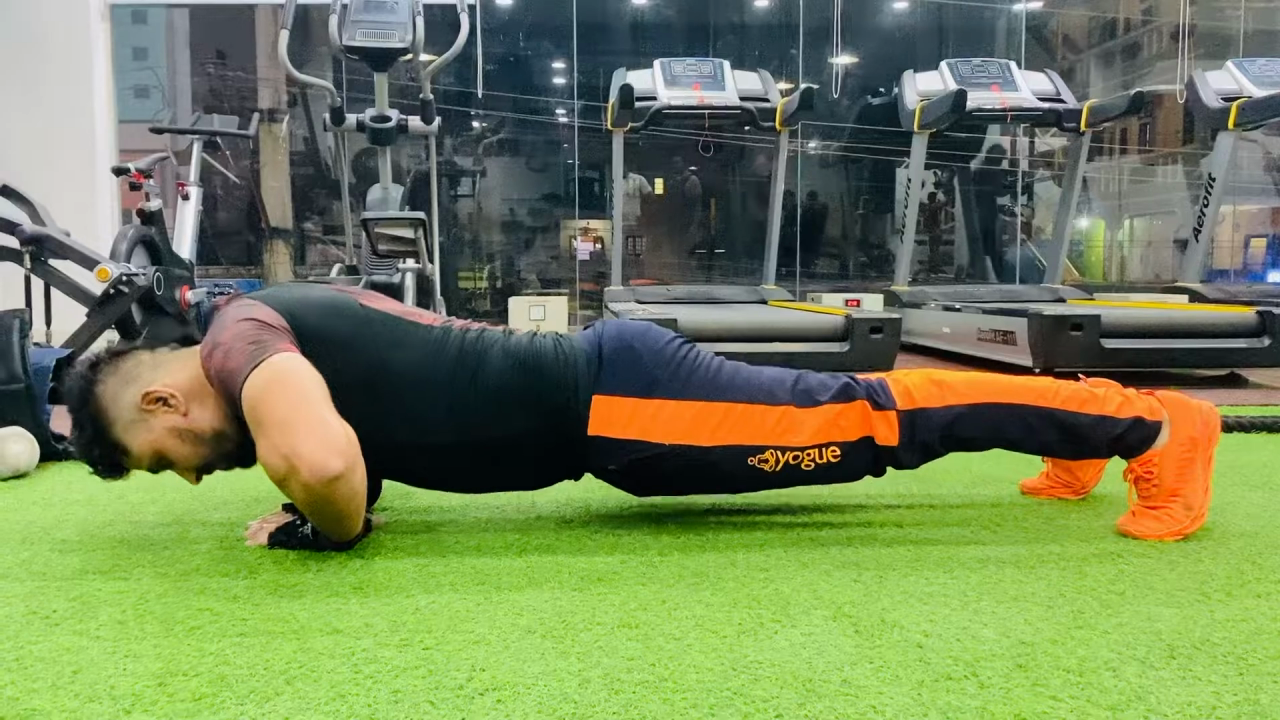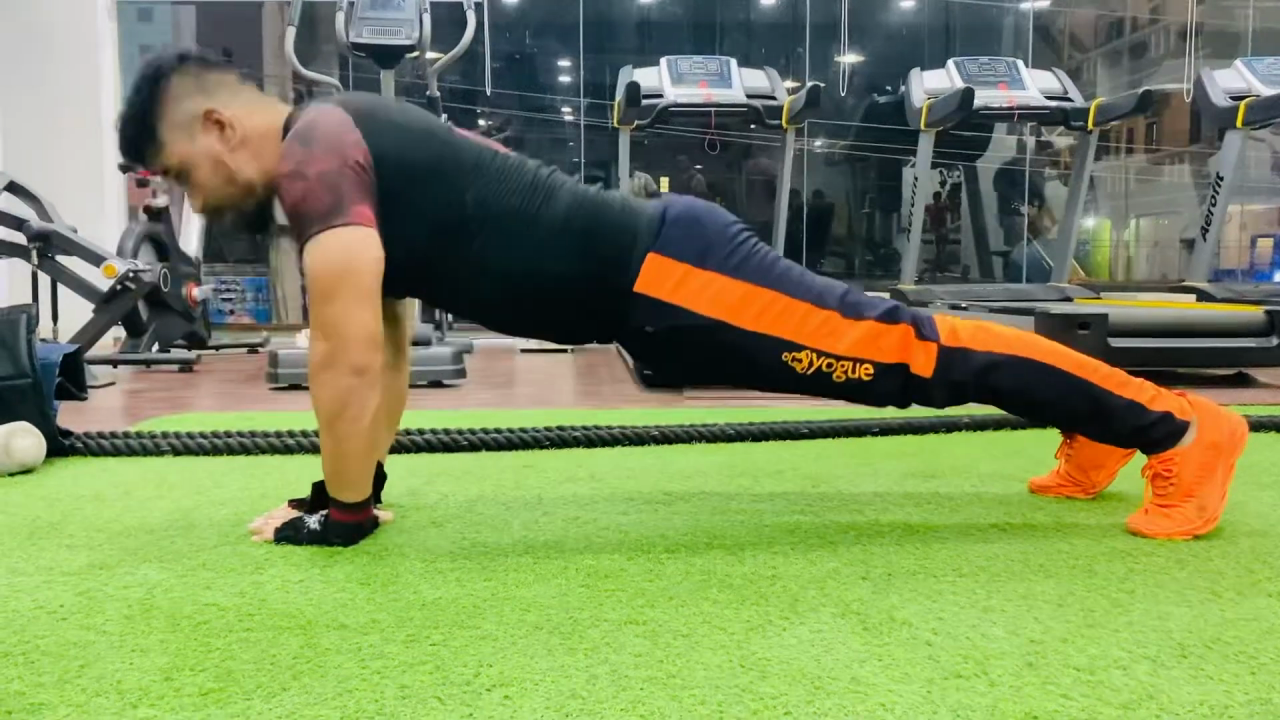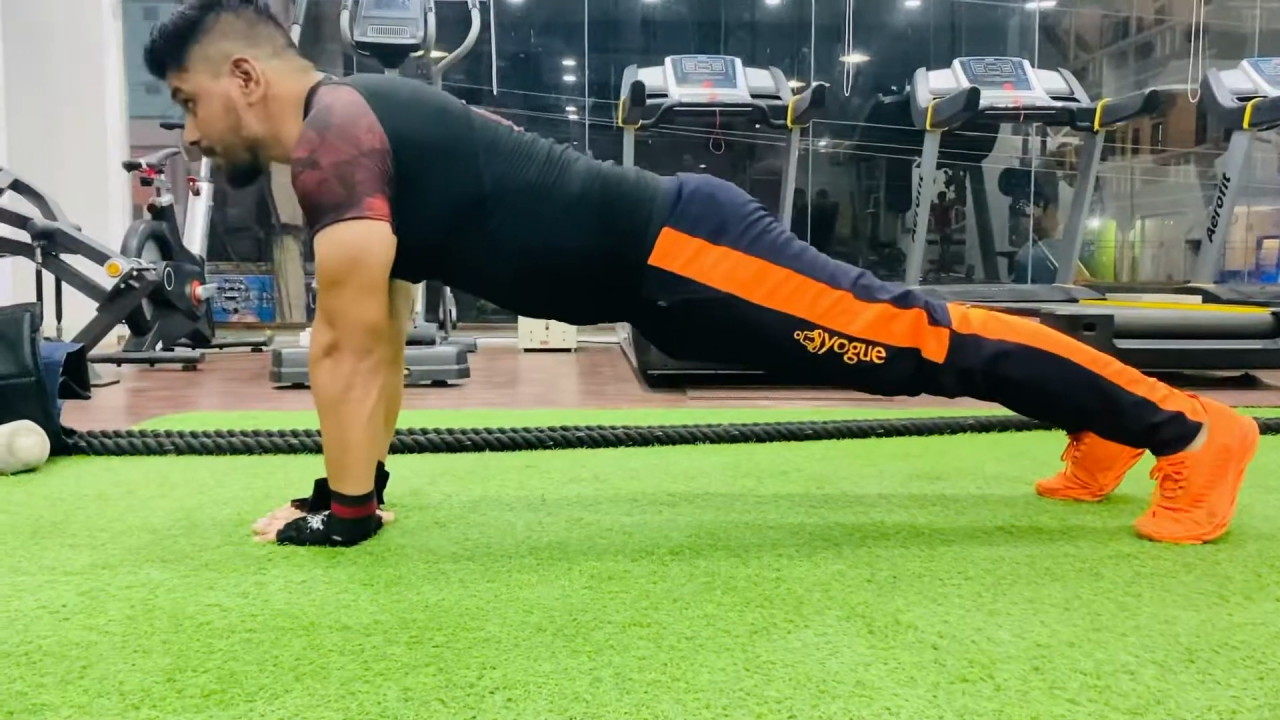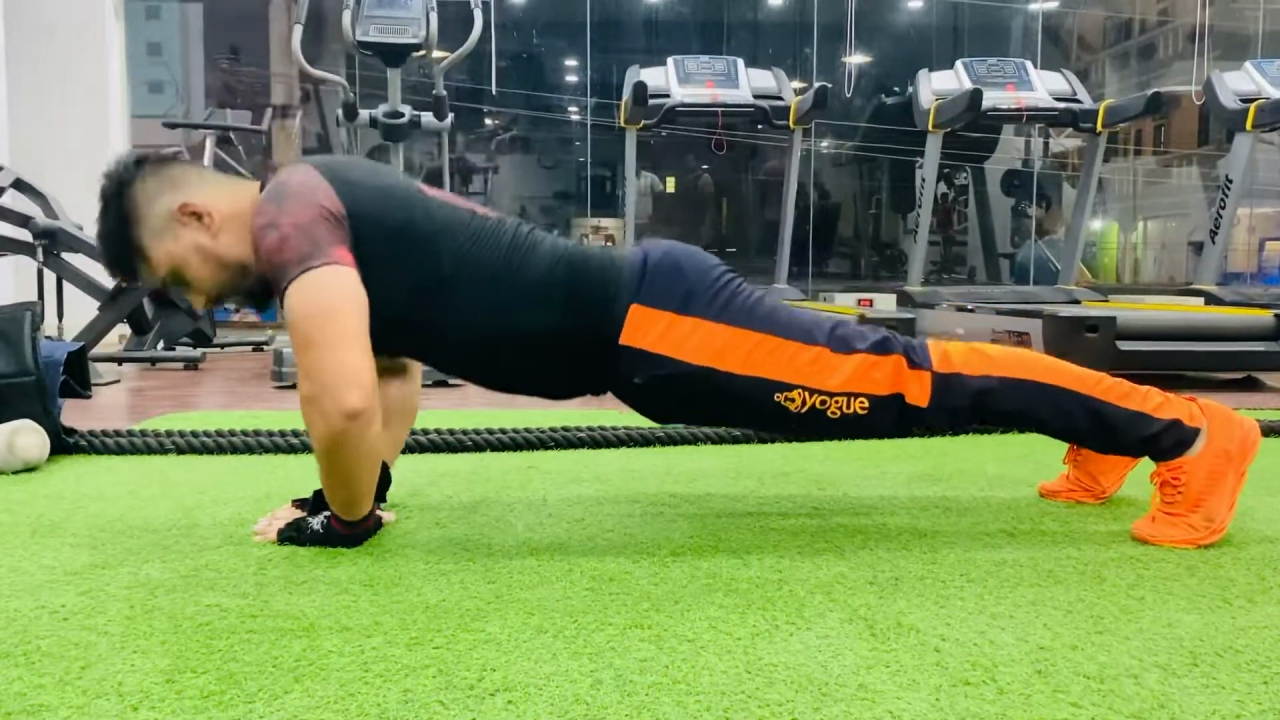
dt=0.5s
person 1, frame 1
left shoulder: (233, 338)
right shoulder: (276, 323)
left elbow: (321, 460)
left wrist: (332, 526)
right wrist: (346, 489)
left hip: (607, 407)
right hip: (597, 381)
left knee: (871, 420)
right knee: (839, 412)
left ankle: (1151, 426)
right ankle: (1076, 410)
person 1, frame 2
left shoulder: (311, 155)
right shoulder: (343, 140)
left elbow: (349, 360)
right elbow: (387, 340)
left wrist: (341, 507)
right wrist: (360, 466)
left hip: (660, 277)
right hip: (647, 271)
left knee: (899, 352)
right knee: (888, 348)
left ankle: (1175, 431)
right ankle: (1098, 431)
person 1, frame 3
left shoulder: (332, 134)
right shoulder: (354, 128)
left elbow: (347, 345)
right elbow: (380, 332)
left wrist: (344, 508)
right wrist: (361, 473)
left hip: (675, 252)
right hip: (660, 261)
left knee: (918, 340)
right knee: (898, 339)
left ankle: (1190, 433)
right ankle: (1103, 432)
person 1, frame 4
left shoulder: (286, 213)
right shoulder: (323, 204)
left elbow: (343, 397)
right elbow: (393, 356)
left wrist: (342, 515)
right wrist: (362, 483)
left hip: (647, 325)
right hip: (638, 309)
left knee: (898, 382)
right knee: (881, 380)
left ankle: (1184, 434)
right ankle: (1106, 428)
